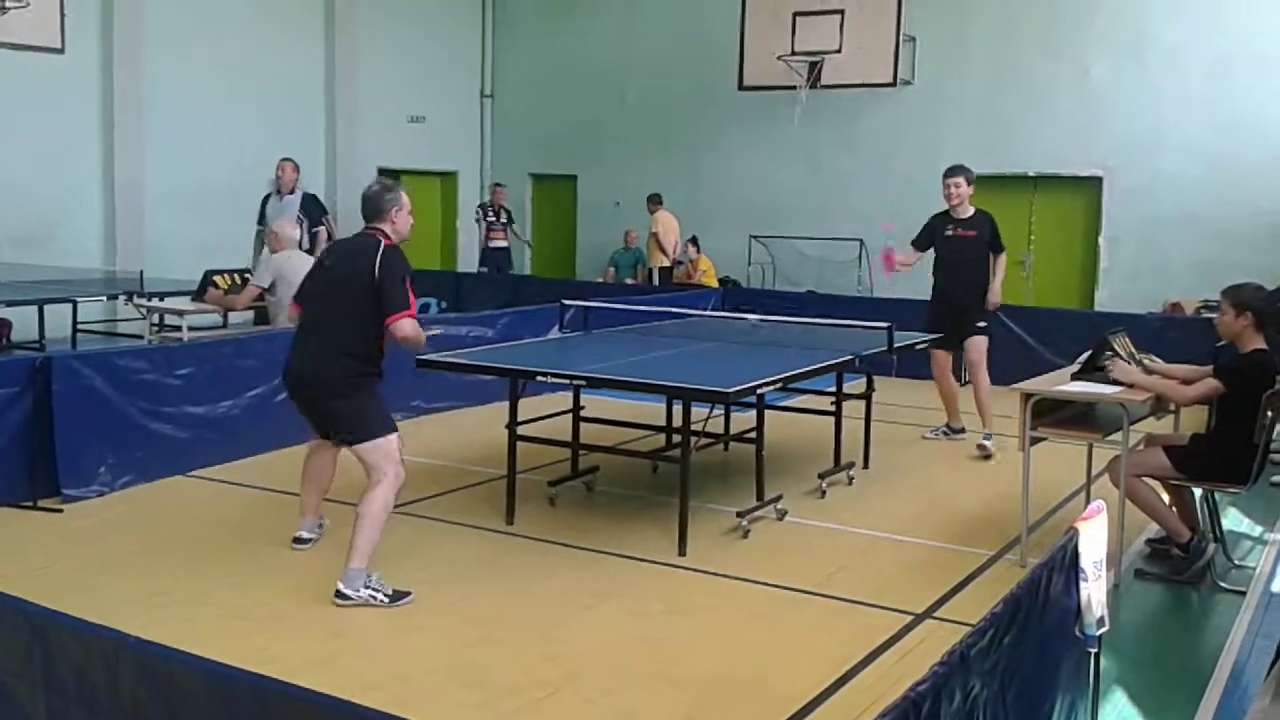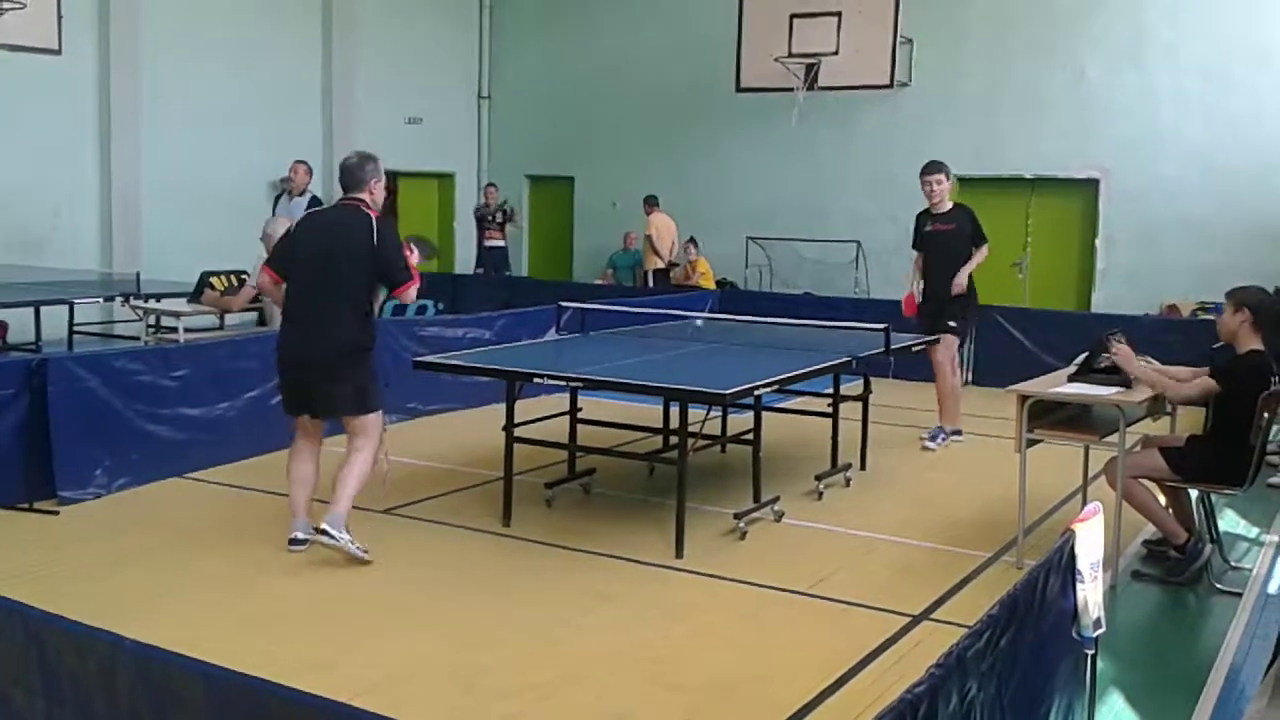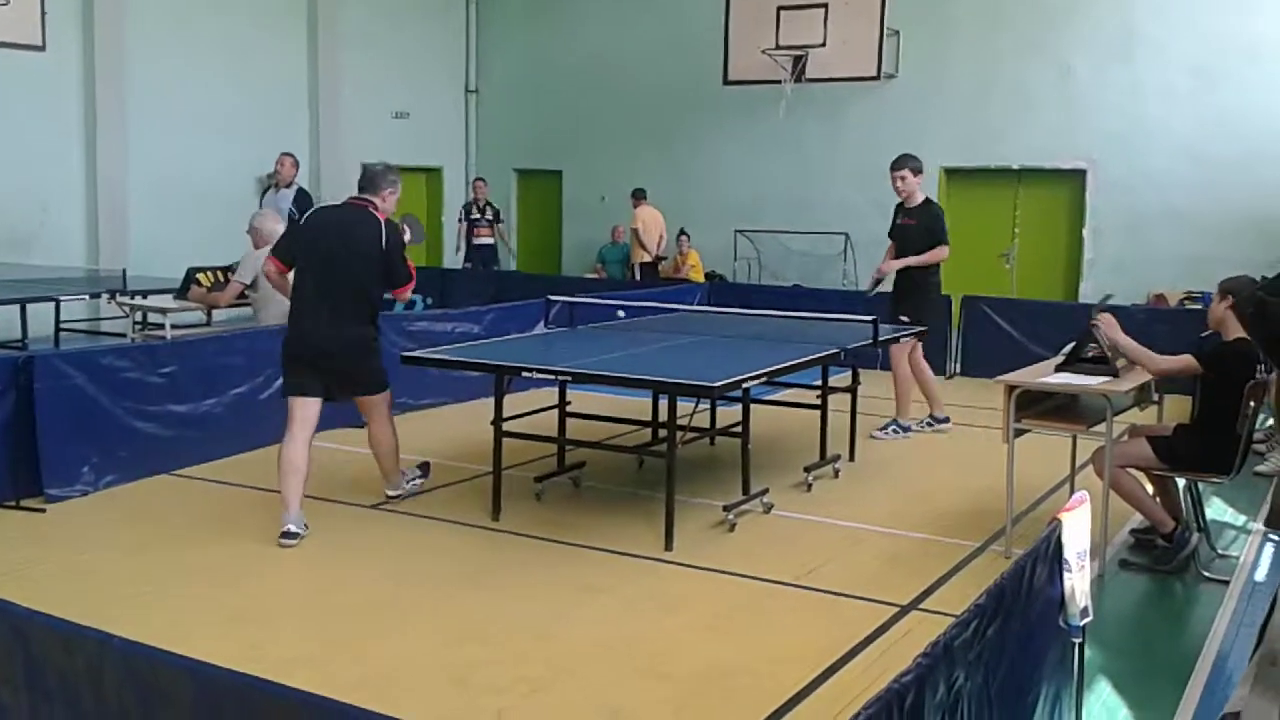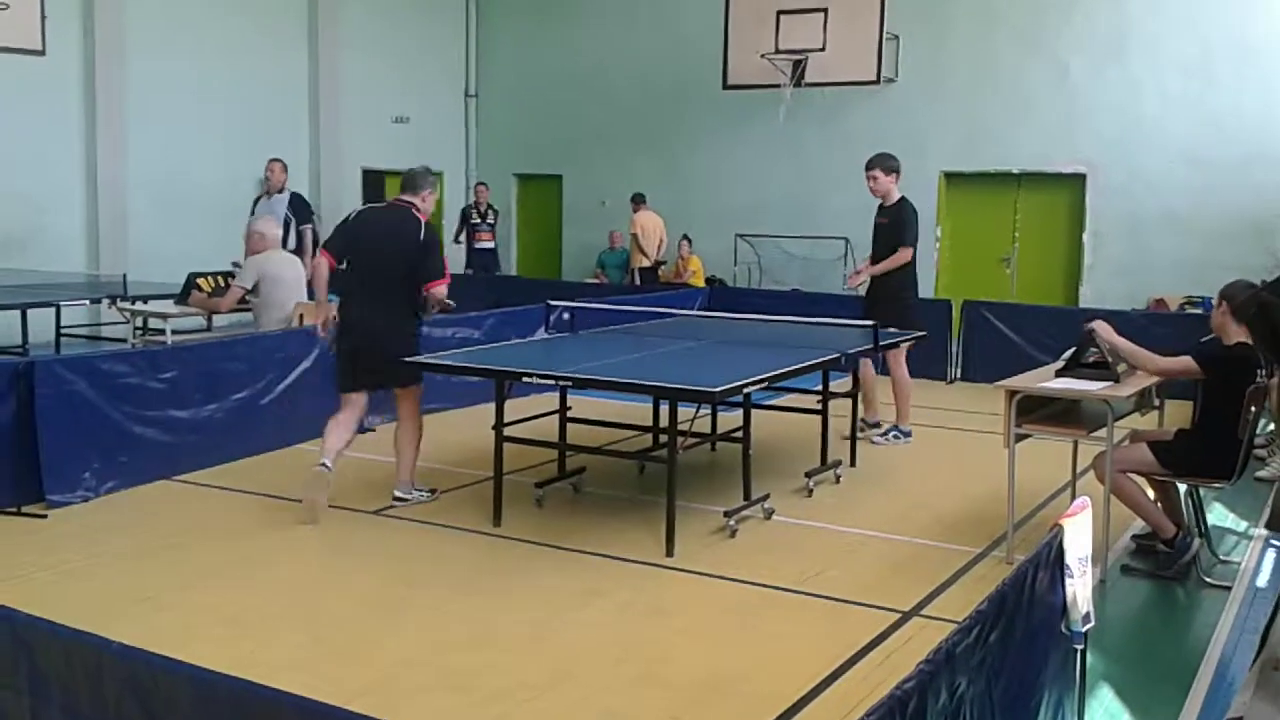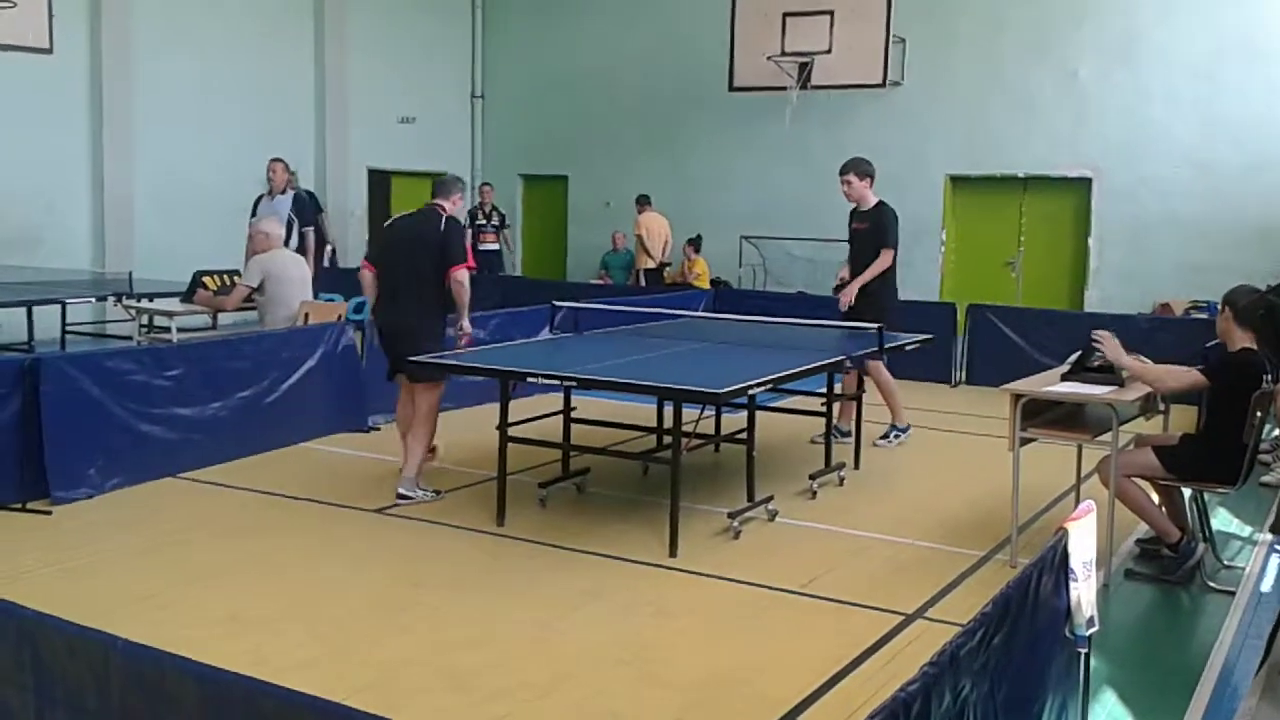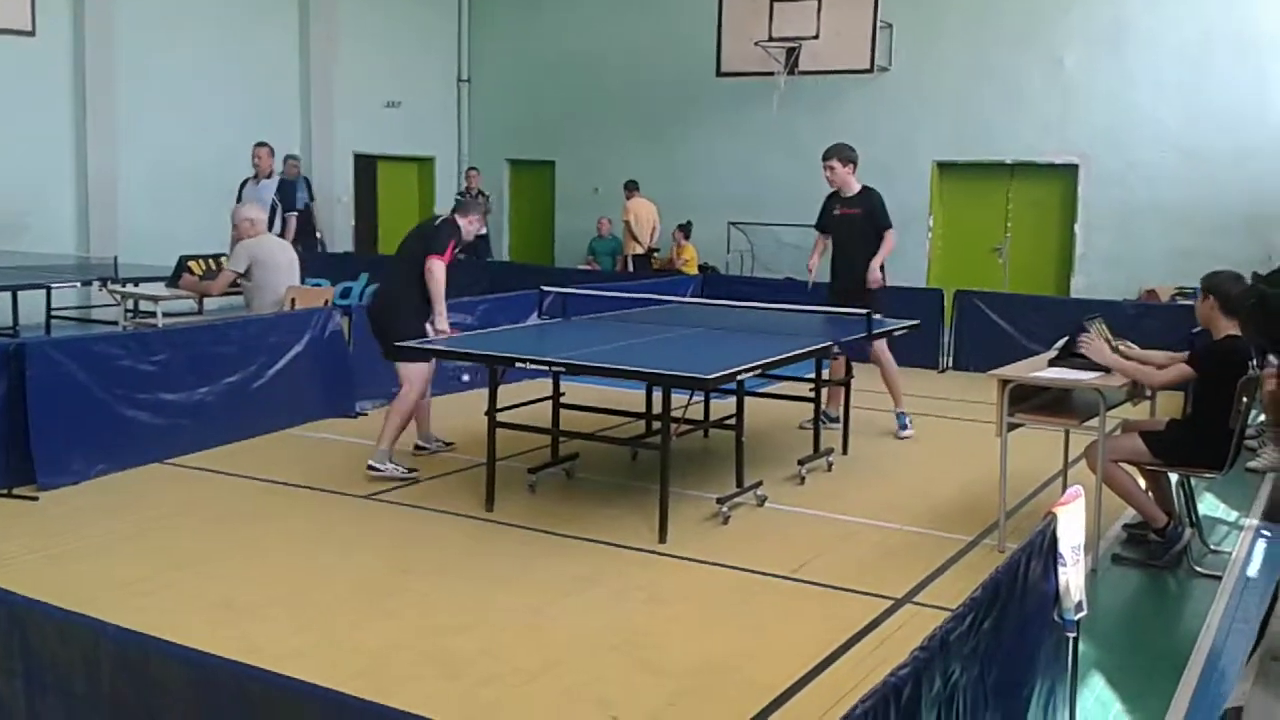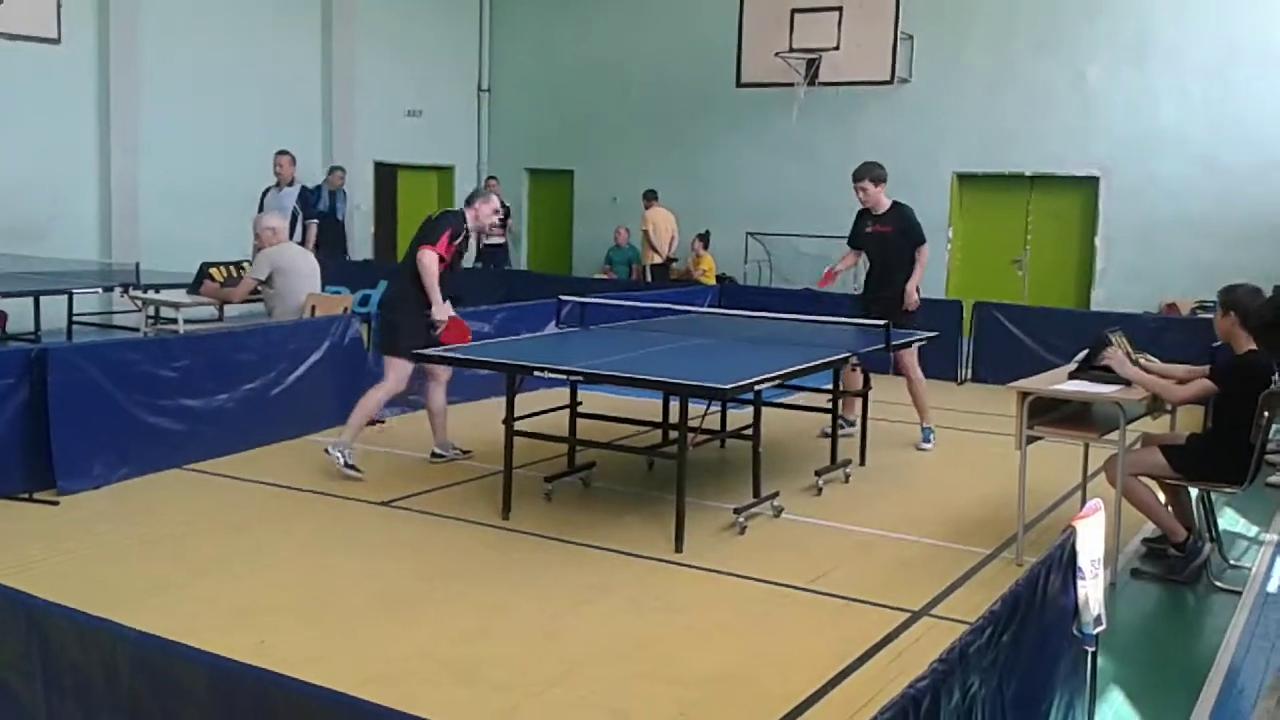
dt=0.3s
person 1, frame 1
left shoulder: (335, 251)
right shoulder: (388, 257)
left elbow: (299, 312)
right elbow: (402, 327)
right wrist: (420, 339)
left hip: (301, 372)
right hip: (349, 381)
left knee: (326, 439)
right knee: (387, 475)
left ankle: (307, 526)
right ankle: (356, 580)
person 1, frame 2
left shoulder: (307, 222)
right shoulder: (378, 228)
left elbow: (267, 281)
right elbow: (407, 294)
right wrist: (411, 265)
left hip: (294, 350)
right hip: (345, 353)
left knee: (306, 438)
right knee: (366, 439)
left ankle: (300, 528)
right ankle: (336, 523)
person 1, frame 3
left shoulder: (315, 217)
right shoulder: (385, 231)
left elbow: (272, 269)
right elbow: (403, 291)
right wrist: (402, 252)
left hip: (303, 339)
right hip: (353, 341)
left knee: (299, 427)
right knee: (378, 412)
left ankle: (291, 520)
right ankle: (396, 482)
person 1, frame 4
left shoulder: (359, 217)
right shoulder: (424, 230)
left elbow: (321, 263)
right elbow: (438, 293)
left wrist: (322, 309)
right wrist: (434, 305)
left hip: (352, 330)
right hip: (396, 333)
left knee: (350, 411)
right knee: (408, 409)
left ankle: (324, 465)
right ankle: (405, 488)
person 1, frame 5
left shoulder: (395, 223)
right shoulder: (451, 225)
left elbow: (367, 273)
right elbow: (459, 278)
left wrist: (380, 313)
right wrist: (463, 318)
left hip: (389, 322)
right hip: (422, 324)
left knee: (410, 390)
right knee: (428, 402)
left ankle: (412, 455)
right ankle: (408, 485)
person 1, frame 6
left shoulder: (429, 228)
right shoulder: (449, 228)
right elbow: (434, 267)
left wrist: (426, 324)
right wrist: (440, 316)
left hip: (386, 307)
right hip: (401, 310)
left knee: (424, 372)
right knee: (415, 384)
left ankle: (425, 439)
right ankle: (380, 458)
person 1, frame 7
left shoulder: (460, 232)
right shoulder: (451, 221)
right elbow: (425, 256)
left wrist: (451, 315)
right wrist: (437, 305)
left hip: (423, 313)
right hip: (404, 308)
left knee: (440, 374)
right knee: (395, 382)
left ankle: (443, 446)
right ankle: (341, 446)
person 2, frame 1
left shoulder: (1250, 366)
right shoulder: (1255, 359)
left elbow: (1186, 395)
right elbow: (1198, 373)
left wrist: (1136, 378)
right wrist: (1152, 367)
left hip: (1229, 460)
right hip: (1231, 449)
left knee: (1120, 467)
right knee: (1154, 442)
left ankle: (1189, 544)
right ankle: (1190, 534)
person 2, frame 2
left shoulder: (1246, 366)
right shoulder: (1253, 361)
left elbow: (1181, 393)
right elbow: (1196, 375)
left wrist: (1135, 369)
right wrist: (1152, 368)
left hip: (1225, 461)
right hip: (1228, 451)
left knee: (1117, 469)
right knee: (1150, 444)
left ankle: (1186, 546)
right ankle: (1187, 536)
person 2, frame 3
left shoulder: (1229, 353)
right shoulder: (1244, 350)
left elbow: (1161, 368)
right elbow: (1179, 364)
left wrist: (1116, 336)
right wrist: (1130, 354)
left hip: (1212, 450)
right hip: (1217, 440)
left knee: (1104, 458)
right knee: (1138, 433)
left ankle: (1173, 534)
right ankle: (1174, 524)
person 2, frame 4
left shoulder: (1230, 357)
right shoulder: (1247, 354)
left elbow: (1160, 367)
right elbow: (1175, 367)
left wrist: (1112, 338)
right wrist: (1127, 355)
left hip: (1213, 455)
right hip: (1219, 446)
left knee: (1105, 463)
right knee: (1139, 439)
left ankle: (1174, 540)
right ankle: (1175, 530)
person 2, frame 5
left shoulder: (1236, 363)
right shoulder: (1253, 359)
left elbow: (1169, 385)
right elbow: (1189, 374)
left wrist: (1121, 358)
right wrist: (1143, 365)
left hip: (1218, 460)
right hip: (1224, 450)
left knee: (1110, 467)
right knee: (1145, 443)
left ankle: (1179, 544)
right ankle: (1180, 535)
person 2, frame 6
left shoulder: (1223, 352)
right shoulder: (1234, 346)
left elbow: (1157, 380)
right elbow: (1175, 360)
left wrist: (1109, 359)
right wrist: (1128, 353)
left hip: (1206, 446)
right hip: (1209, 435)
left knee: (1097, 453)
right knee: (1131, 428)
left ankle: (1166, 529)
right ankle: (1166, 519)
person 2, frame 7
left shoulder: (1242, 366)
right shoulder: (1254, 359)
left elbow: (1178, 395)
right elbow: (1193, 374)
left wrist: (1131, 372)
right wrist: (1148, 366)
left hip: (1226, 459)
right hip: (1229, 450)
left knee: (1117, 466)
right knee: (1150, 442)
left ankle: (1185, 543)
right ankle: (1185, 532)
person 3, frame 1
left shoulder: (984, 220)
right shoulder: (937, 222)
left elbow: (1000, 255)
right elbow: (917, 254)
left wrist: (995, 286)
right wrist: (898, 261)
left hip: (974, 305)
right hip: (942, 304)
left knee: (976, 363)
right knee: (939, 367)
left ankle: (987, 433)
right ankle: (954, 425)
person 3, frame 2
left shoulder: (964, 214)
right shoulder: (922, 219)
left elbow: (982, 249)
left wrist: (965, 271)
right wrist: (914, 283)
left hip: (959, 299)
right hip: (932, 300)
left knee: (943, 360)
right knee: (944, 363)
left ankle: (945, 427)
right ankle: (952, 426)
person 3, frame 3
left shoulder: (932, 211)
right shoulder: (899, 210)
left elbow: (942, 252)
left wrist: (901, 263)
right wrist: (885, 265)
left hip: (923, 294)
right hip: (903, 292)
left knee: (898, 352)
right knee: (913, 357)
left ankle: (903, 421)
right ankle: (939, 415)
person 3, frame 4
left shoulder: (905, 211)
right shoulder: (881, 209)
left elbow: (905, 255)
left wrist: (868, 273)
right wrist: (865, 266)
left hip: (899, 298)
right hip: (878, 295)
left knee: (895, 360)
right knee: (861, 355)
left ankle: (903, 427)
right ankle: (870, 418)
person 3, frame 5
left shoulder: (884, 214)
right shoulder: (854, 215)
left elbow: (887, 257)
left wrist: (856, 284)
right wrist: (845, 271)
left hip: (878, 301)
right hip: (855, 302)
left knee: (873, 363)
right knee: (850, 363)
left ankle: (900, 423)
right ankle: (843, 427)
person 3, frame 6
left shoulder: (871, 199)
right shoulder: (831, 201)
left elbow: (889, 237)
right elbow: (823, 236)
left wrist: (875, 265)
right wrist: (815, 258)
left hip: (867, 287)
right hip: (840, 286)
left knee: (877, 348)
left ankle: (901, 412)
right ankle: (831, 413)
person 3, frame 7
left shoulder: (903, 214)
right shoulder: (862, 218)
left elbow: (922, 251)
left wrist: (912, 285)
right wrist: (839, 267)
left hip: (900, 301)
right hip: (872, 299)
left knee: (907, 363)
left ankle: (926, 427)
right ankle: (848, 418)
